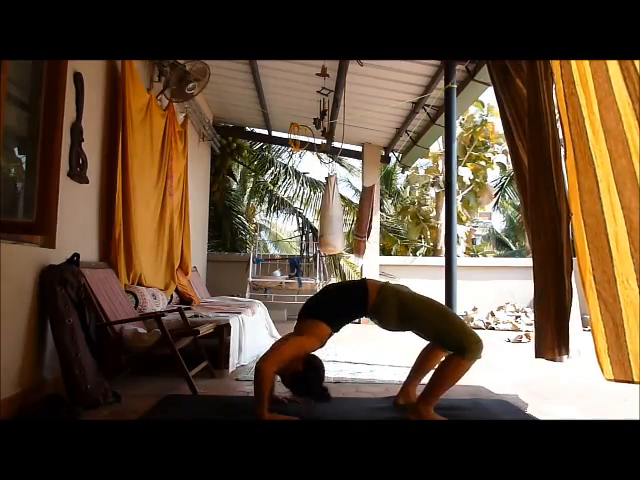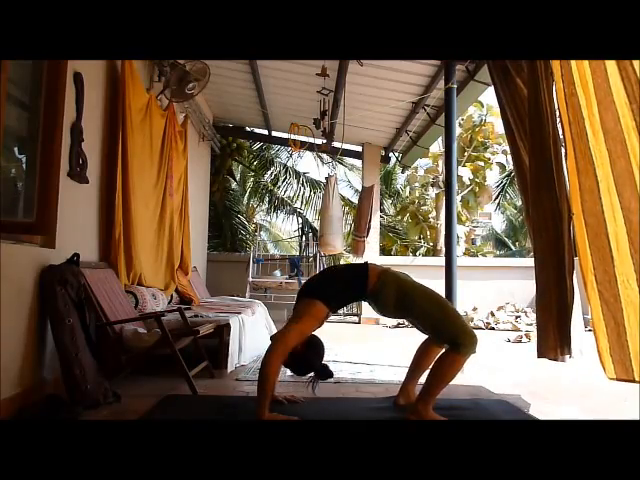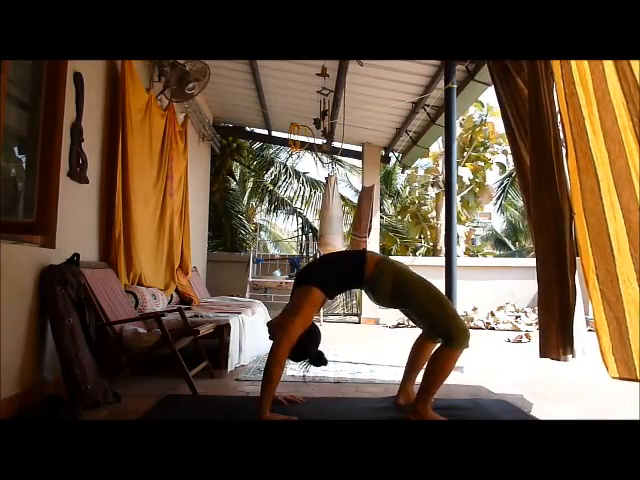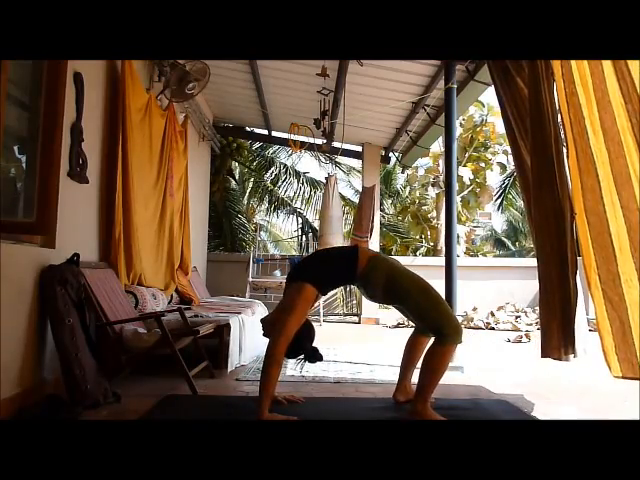
dt=0.2s
person 1, frame 1
left shoulder: (306, 338)
right shoulder: (304, 337)
left elbow: (264, 366)
left wrist: (264, 414)
right wrist: (267, 405)
left hip: (384, 301)
right hip: (384, 300)
person 1, frame 2
left shoulder: (303, 322)
right shoulder: (302, 321)
left elbow: (270, 361)
left wrist: (264, 414)
right wrist: (267, 405)
left hip: (385, 287)
right hip: (384, 287)
person 1, frame 3
left shoulder: (299, 312)
right shoulder: (297, 309)
left elbow: (276, 358)
right elbow: (278, 356)
left wrist: (264, 414)
right wrist: (268, 405)
left hip: (382, 276)
right hip: (381, 276)
person 1, frame 4
left shoulder: (293, 308)
right shoulder: (291, 305)
left elbow: (274, 357)
right elbow: (274, 356)
left wrist: (264, 414)
right wrist: (267, 405)
right hip: (374, 272)
